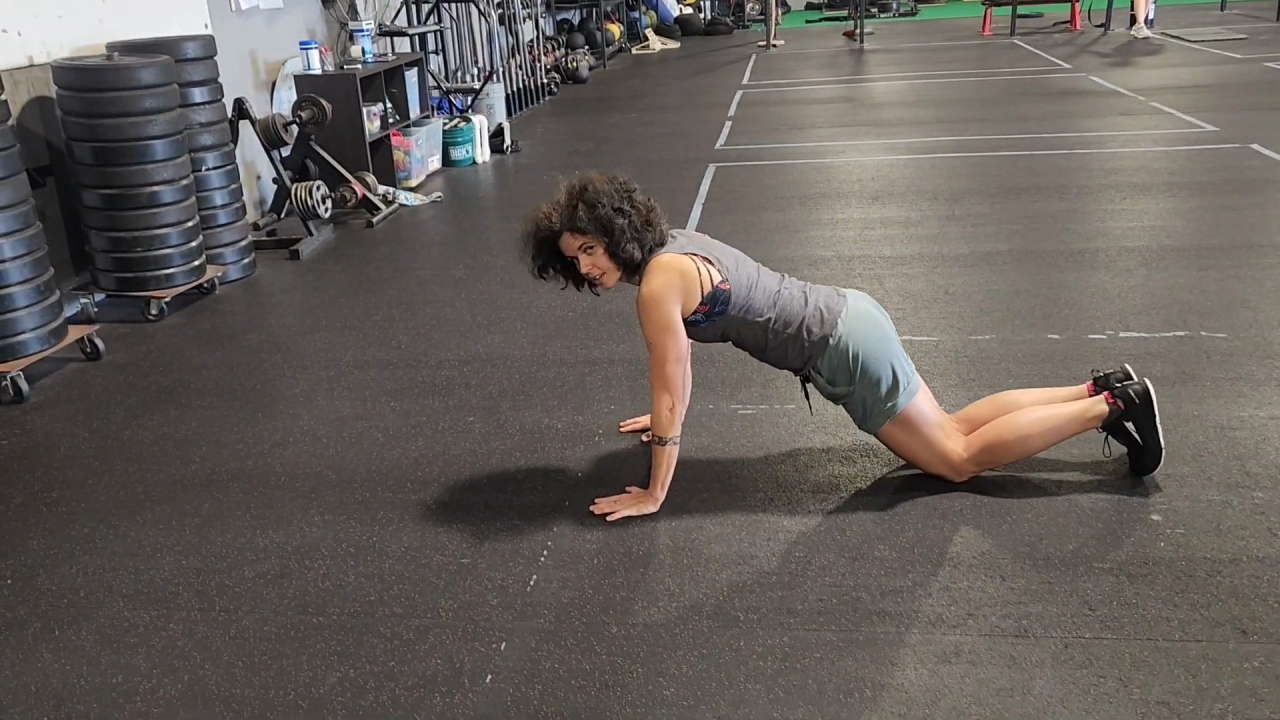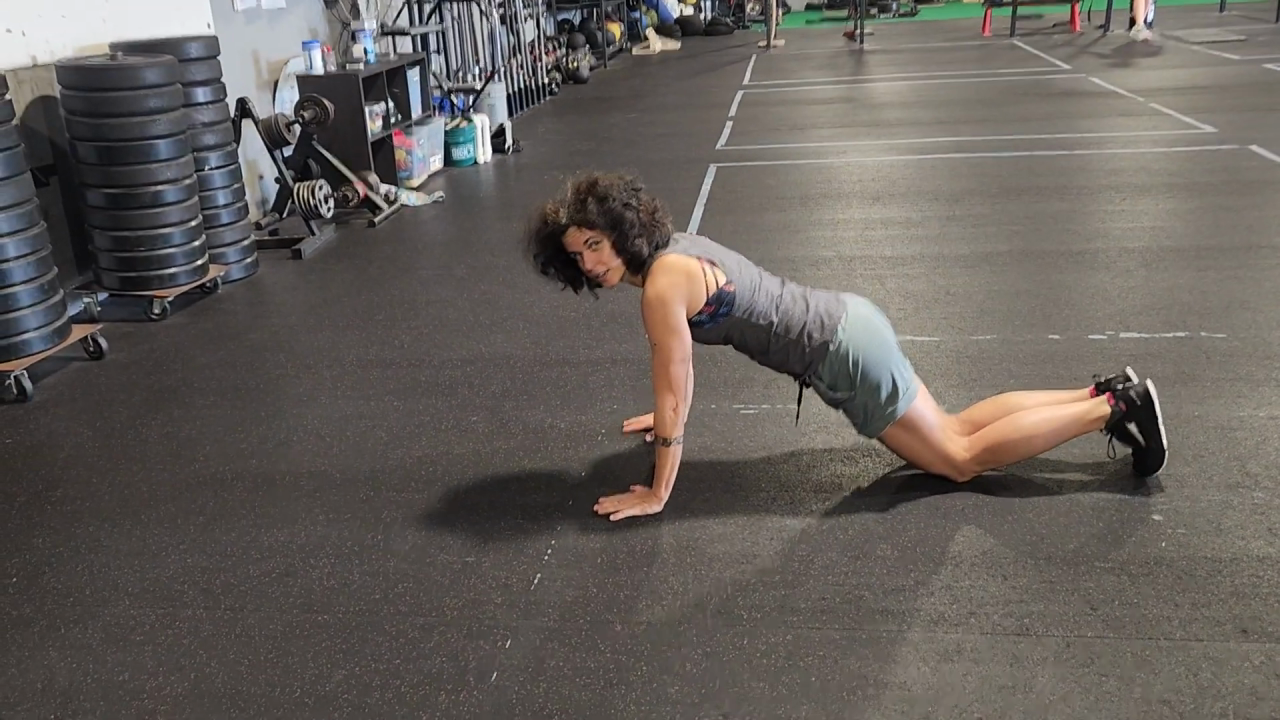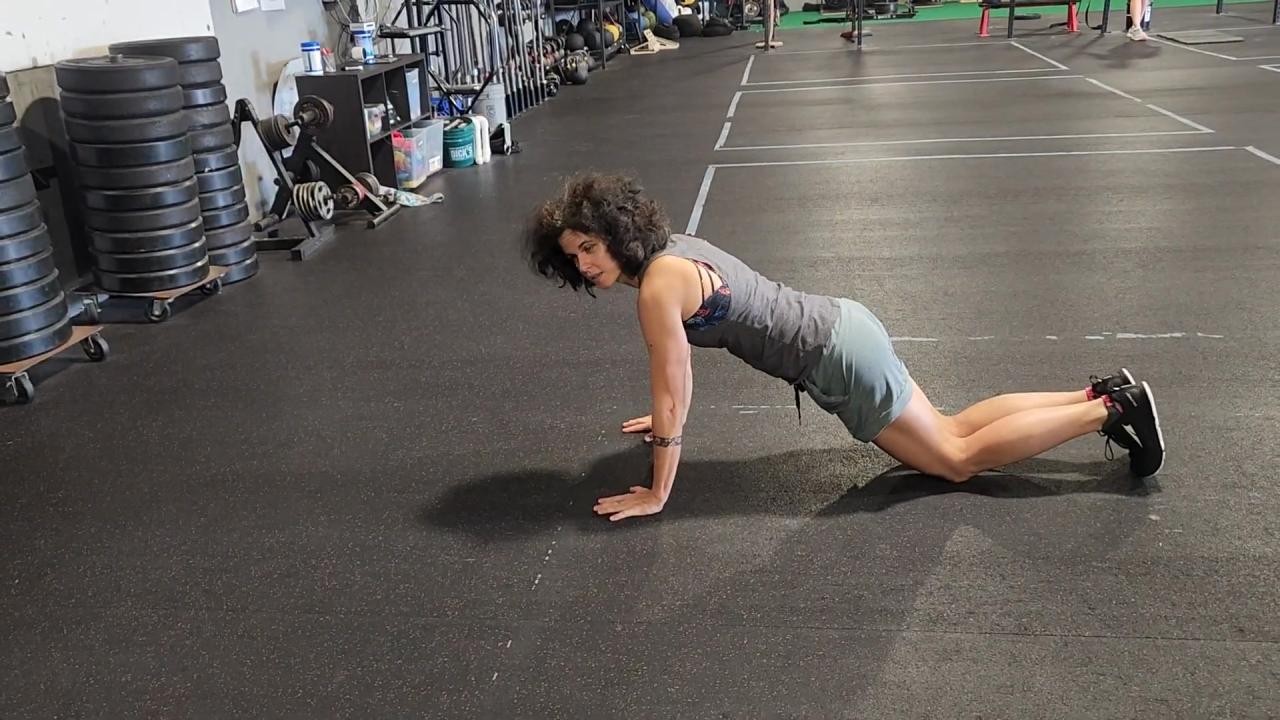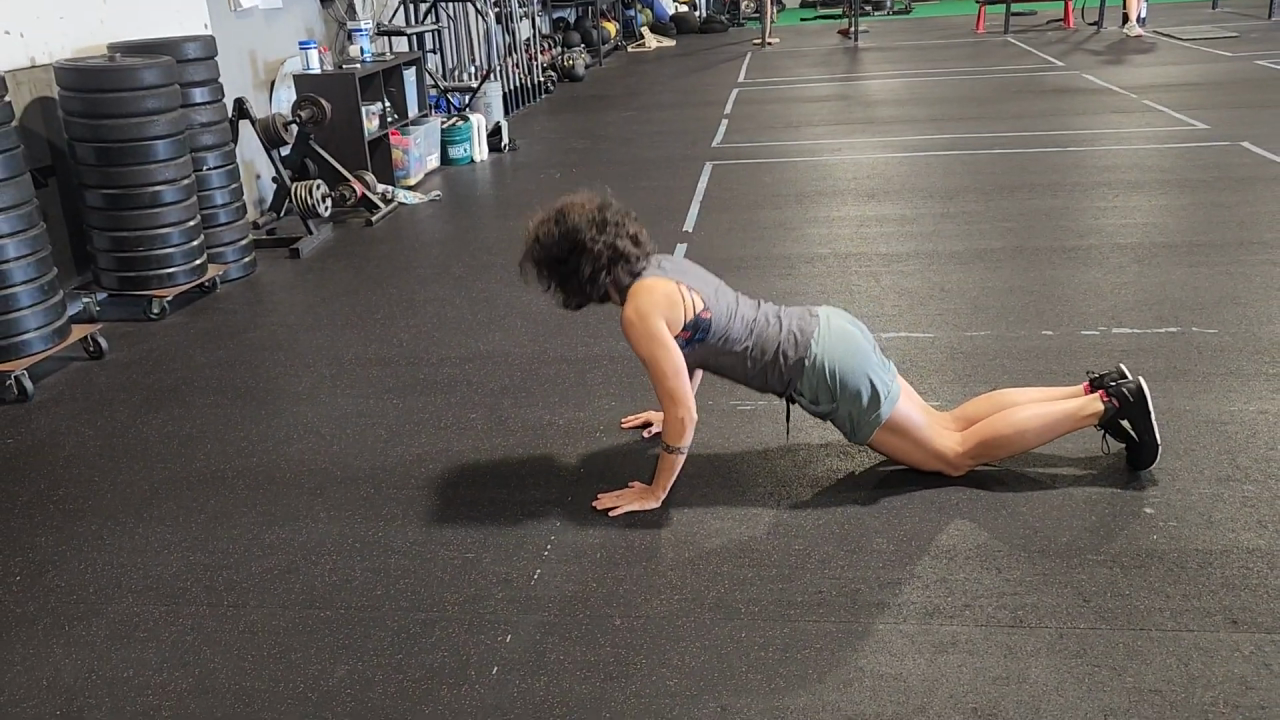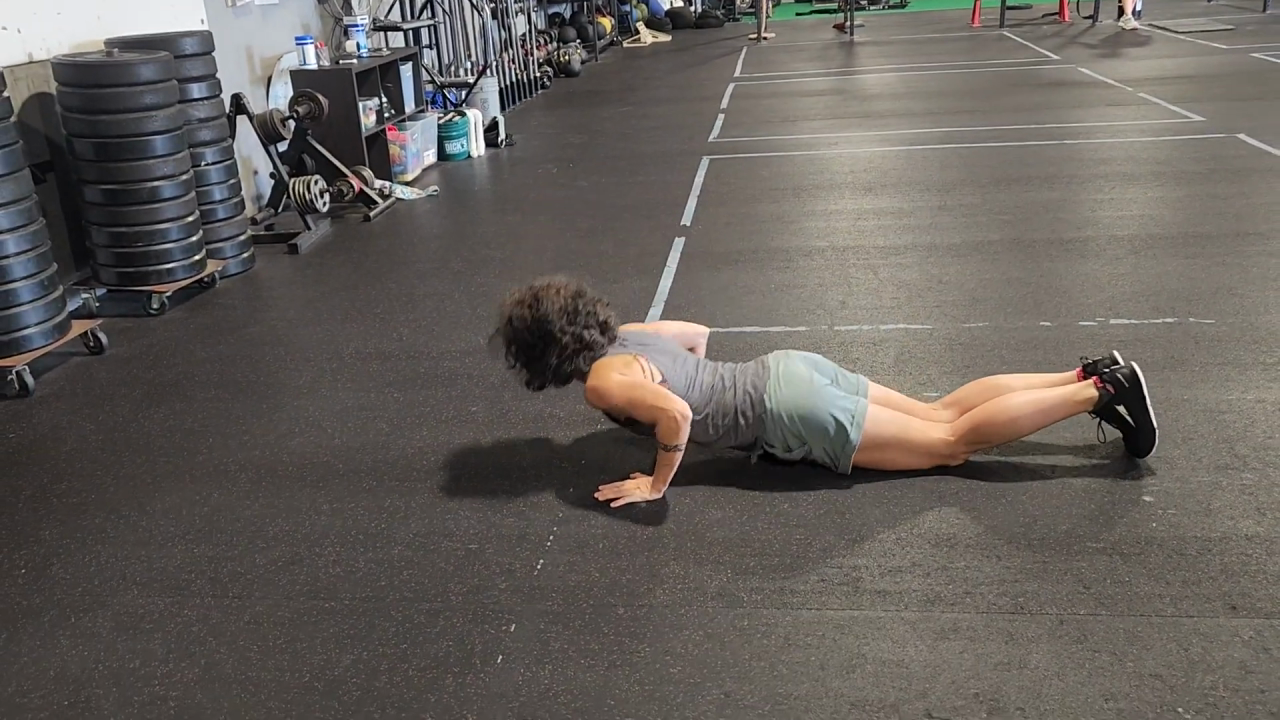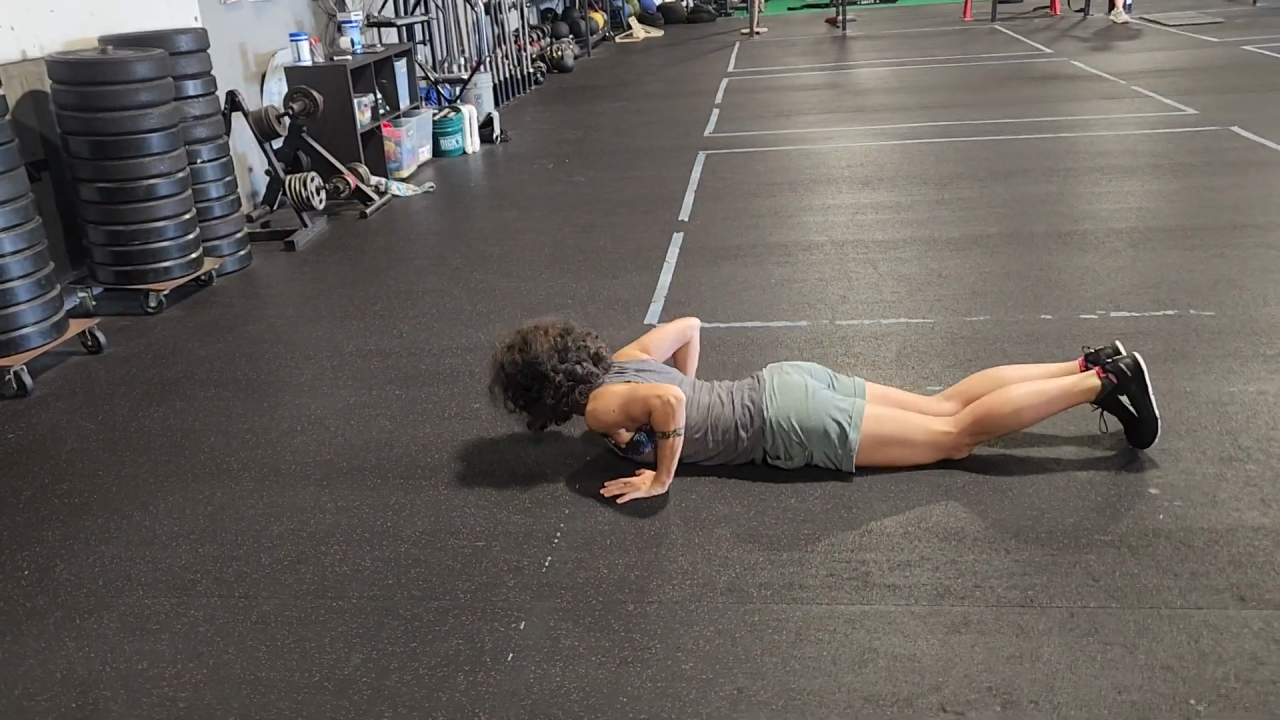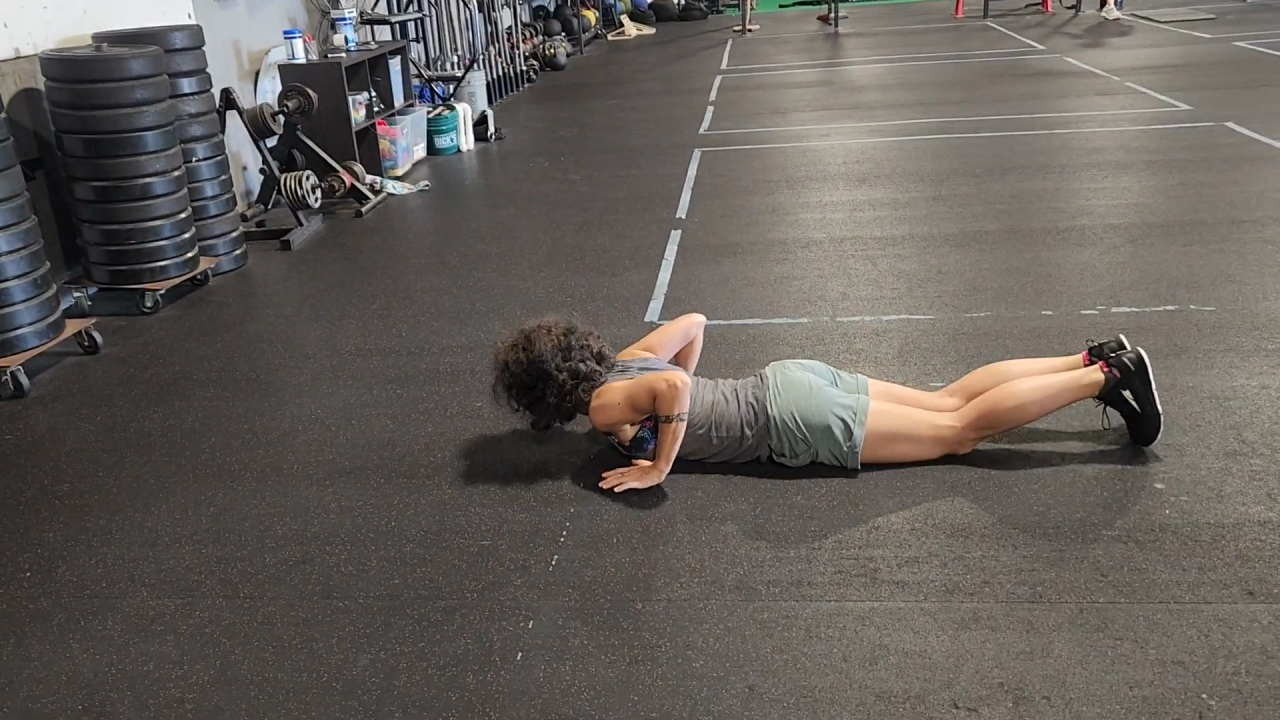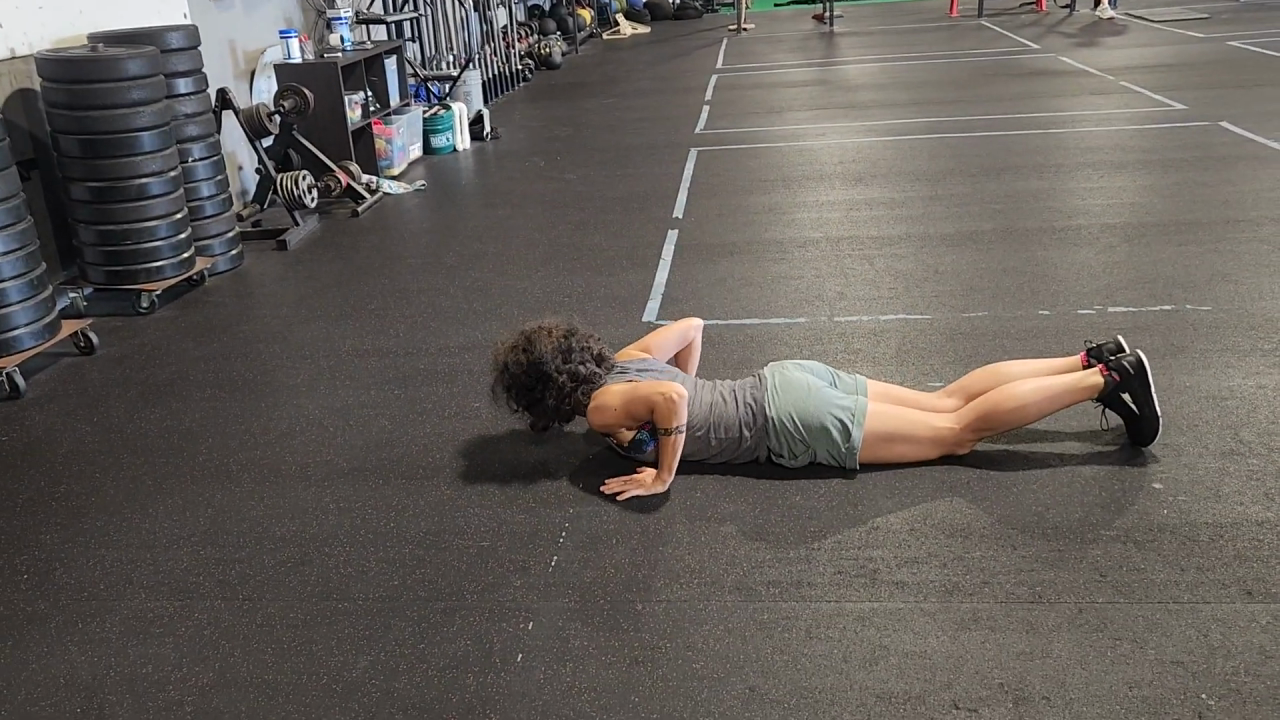
dt=0.3s
person 1, frame 1
left shoulder: (657, 282)
right shoulder: (670, 245)
left elbow: (668, 397)
right elbow: (681, 358)
left wrist: (653, 495)
right wrist: (667, 418)
left hip: (845, 347)
right hip: (846, 319)
left knee: (958, 458)
right knee: (949, 428)
left ankle: (1112, 407)
right ankle: (1100, 389)
person 1, frame 2
left shoulder: (662, 283)
right shoulder: (672, 247)
left elbow: (672, 397)
right elbow: (681, 365)
left wrist: (657, 495)
right wrist: (666, 417)
left hip: (844, 353)
right hip: (845, 322)
left knee: (961, 458)
right knee: (952, 430)
left ankle: (1113, 408)
right ankle: (1103, 393)
person 1, frame 3
left shoulder: (658, 285)
right shoulder: (670, 247)
left elbow: (671, 401)
right elbow: (687, 349)
left wrist: (656, 496)
right wrist: (668, 417)
left hip: (838, 358)
right hip: (840, 325)
left knee: (958, 460)
right knee: (949, 431)
left ankle: (1109, 411)
right ankle: (1100, 394)
person 1, frame 4
left shoulder: (639, 306)
right shoulder: (656, 264)
left elbow: (684, 415)
left wrist: (656, 492)
right wrist: (672, 412)
left hip: (823, 366)
right hip: (825, 331)
left knee: (955, 454)
right knee: (947, 423)
left ankle: (1104, 405)
right ankle: (1098, 389)
person 1, frame 5
left shoulder: (601, 383)
right shoulder: (622, 335)
left elbow: (675, 414)
left wrist: (659, 482)
left hip: (790, 412)
right hip: (791, 371)
left knee: (953, 441)
right knee: (943, 415)
left ankle: (1097, 391)
right ankle: (1092, 372)
person 1, frame 6
left shoulder: (599, 408)
right shoulder: (620, 361)
left elbow: (669, 403)
right elbow: (688, 325)
left wrist: (661, 477)
left hip: (788, 424)
right hip: (788, 382)
left knee: (955, 435)
right knee: (946, 404)
left ankle: (1100, 382)
right ankle: (1093, 365)
person 1, frame 7
left shoulder: (603, 407)
right shoulder: (622, 363)
left elbow: (671, 389)
right elbow: (694, 320)
left wrist: (659, 464)
left hip: (793, 419)
right hip: (792, 381)
left knee: (959, 430)
right knee: (949, 400)
left ankle: (1104, 378)
right ankle: (1097, 359)
person 1, frame 8
left shoulder: (602, 408)
right shoulder: (620, 362)
left elbow: (671, 400)
right elbow: (692, 325)
left wrist: (663, 475)
left hip: (790, 420)
right hip: (790, 380)
left knee: (958, 431)
right knee: (947, 401)
left ankle: (1103, 379)
right ankle: (1095, 360)
